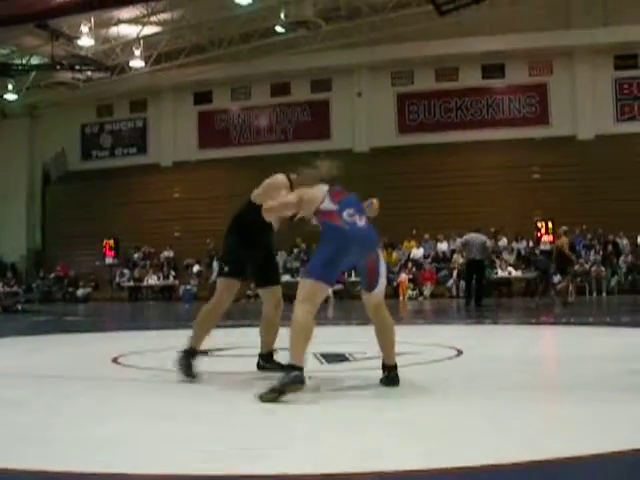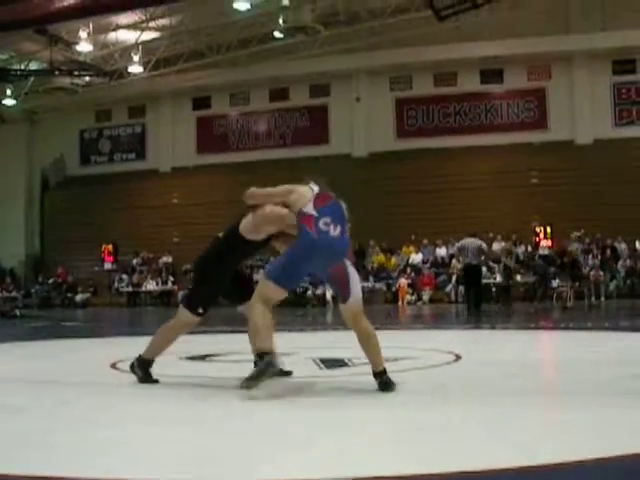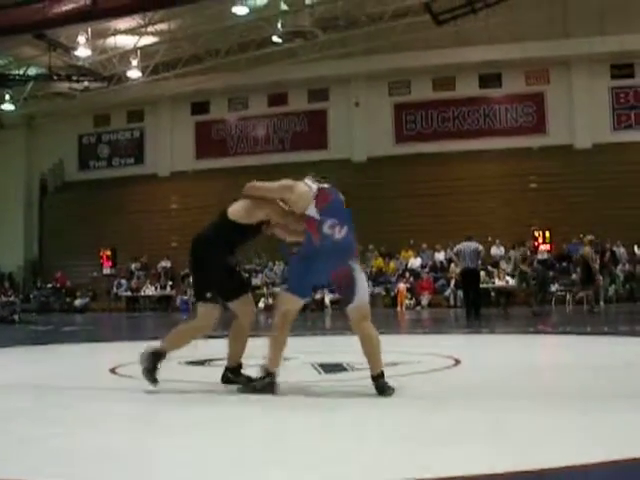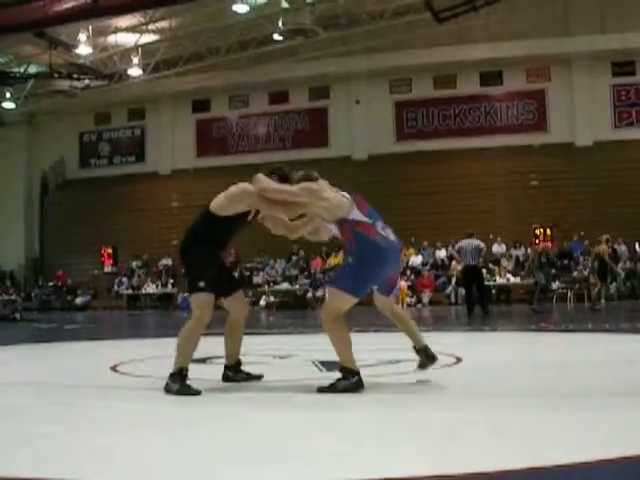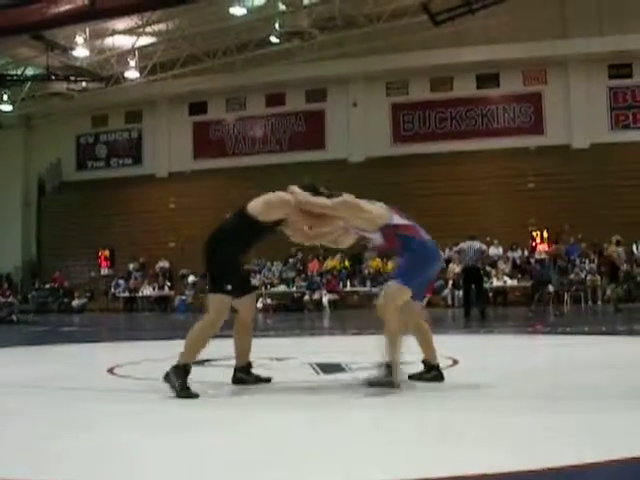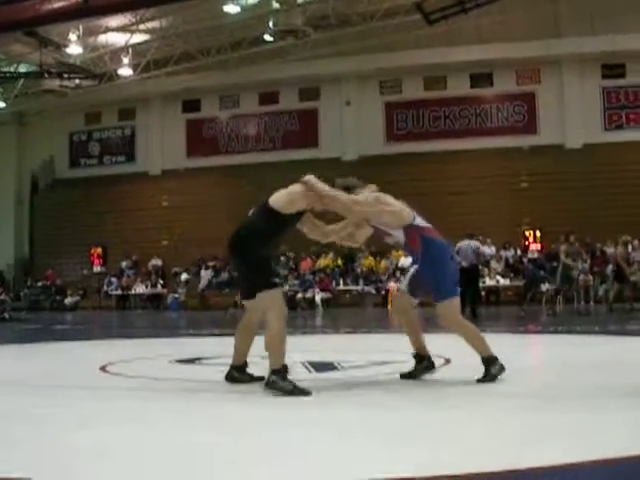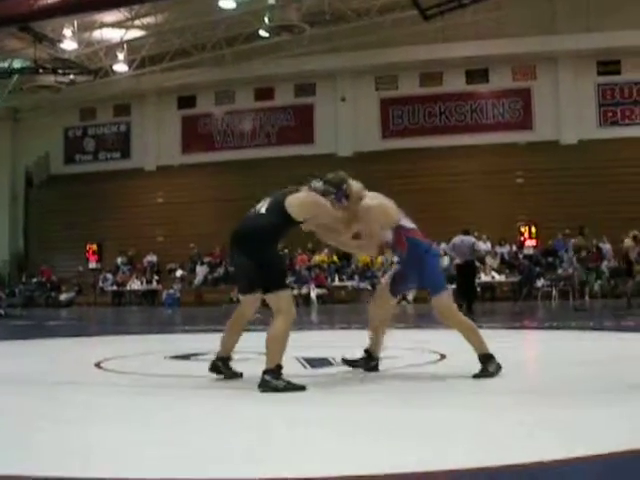
dt=0.3s
person 1, frame 1
right shoulder: (279, 184)
right elbow: (274, 222)
left hip: (261, 243)
right hip: (239, 239)
left knee: (274, 302)
right knee: (223, 299)
left ankle: (265, 357)
right ankle: (189, 354)
person 1, frame 2
left shoulder: (275, 220)
right shoulder: (274, 216)
left elbow: (286, 247)
left hip: (227, 267)
right hip: (212, 267)
right knee: (185, 321)
right ankle: (142, 362)
person 1, frame 3
left shoulder: (266, 216)
right shoulder: (260, 203)
left elbow: (291, 234)
right elbow: (297, 224)
left hip: (221, 258)
right hip: (206, 255)
left knee: (247, 313)
right knee: (207, 322)
left ankle: (232, 371)
right ankle: (155, 356)
person 1, frame 4
left shoulder: (255, 204)
right shoulder: (246, 192)
left hip: (213, 254)
right hip: (197, 250)
left knee: (240, 309)
right knee: (202, 314)
left ankle: (232, 368)
right ankle: (176, 377)
person 1, frame 5
left shoulder: (283, 214)
right shoulder: (284, 201)
left elbow: (308, 237)
right elbow: (317, 224)
left wrist: (336, 226)
left hip: (230, 253)
right hip: (223, 249)
left knee: (248, 310)
right knee: (217, 314)
left ankle: (242, 370)
right ankle: (179, 372)
person 1, frame 6
left shoulder: (300, 209)
right shoulder: (302, 192)
left elbow: (325, 235)
left hip: (246, 247)
right hip: (249, 247)
left knee: (255, 312)
right knee: (277, 310)
left ankle: (237, 369)
right ankle: (277, 376)
person 1, frame 7
left shoulder: (287, 195)
right shoulder: (312, 200)
left elbow: (308, 223)
right elbow: (343, 224)
right wrist: (351, 202)
left hip: (240, 243)
right hip: (259, 246)
left knee: (247, 307)
right knee: (285, 311)
left ankle: (221, 360)
right ankle: (271, 375)
person 2, frame 1
left shoulder: (308, 195)
right shoulder: (352, 197)
left elbow: (269, 210)
left hip: (339, 238)
right hip: (368, 239)
left knee: (305, 303)
right knee: (376, 307)
left ankle: (294, 372)
right ankle: (391, 371)
person 2, frame 2
left shoulder: (298, 191)
right shoulder: (340, 205)
left elbow: (251, 196)
left wrist: (268, 202)
left hip: (309, 246)
right hip: (339, 253)
left knee: (261, 299)
right knee: (356, 317)
left ankle: (267, 358)
right ankle: (382, 376)
person 2, frame 3
left shoulder: (295, 187)
right shoulder: (337, 196)
left elbow: (250, 189)
left hip: (317, 252)
right hip: (346, 255)
left knee: (284, 313)
right knee: (362, 320)
left ankle: (268, 377)
right ankle: (379, 379)
person 2, frame 4
left shoulder: (313, 192)
right shoulder: (329, 201)
left elbow: (266, 189)
right elbow: (321, 234)
left wrist: (260, 178)
right wrist: (287, 225)
left hip: (372, 255)
right hip: (392, 252)
left knee: (329, 314)
right knee: (386, 304)
left ankle: (351, 376)
right ankle: (424, 350)
person 2, frame 5
left shoulder: (352, 206)
right shoulder: (356, 218)
left elbow: (307, 203)
right elbow: (340, 241)
left wrist: (294, 190)
left hip: (420, 253)
right hip: (426, 254)
left knee: (386, 305)
right knee: (410, 314)
left ankle: (391, 369)
right ankle: (432, 368)
person 2, frame 6
left shoulder: (375, 202)
right shoulder: (368, 212)
left elbow: (342, 203)
right elbow: (354, 239)
left wrist: (313, 182)
left hip: (438, 256)
right hip: (425, 259)
left knee: (450, 319)
right knee: (399, 308)
left ankle: (492, 362)
right ankle: (424, 360)
person 2, frame 7
left shoulder: (369, 206)
right shoulder: (363, 204)
left elbow: (370, 247)
left hip: (422, 256)
right hip: (407, 259)
left knee: (446, 313)
right knee: (378, 304)
left ankle: (489, 360)
right ankle: (372, 357)
